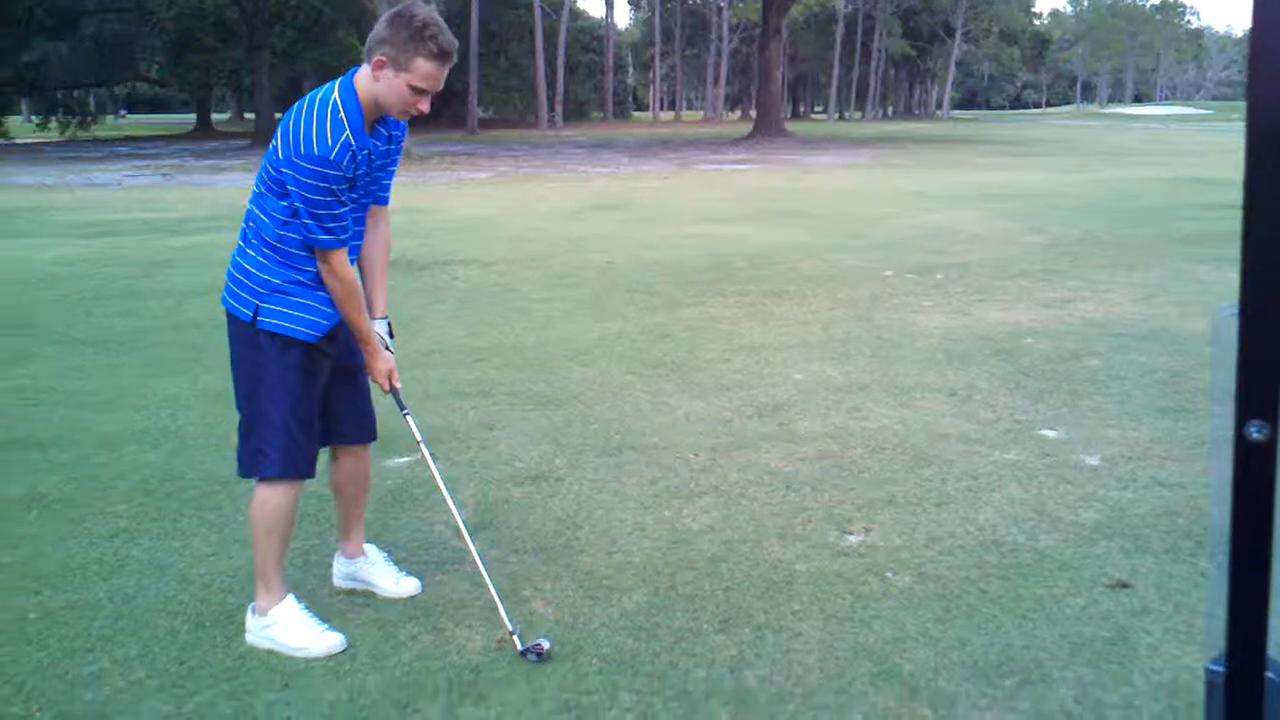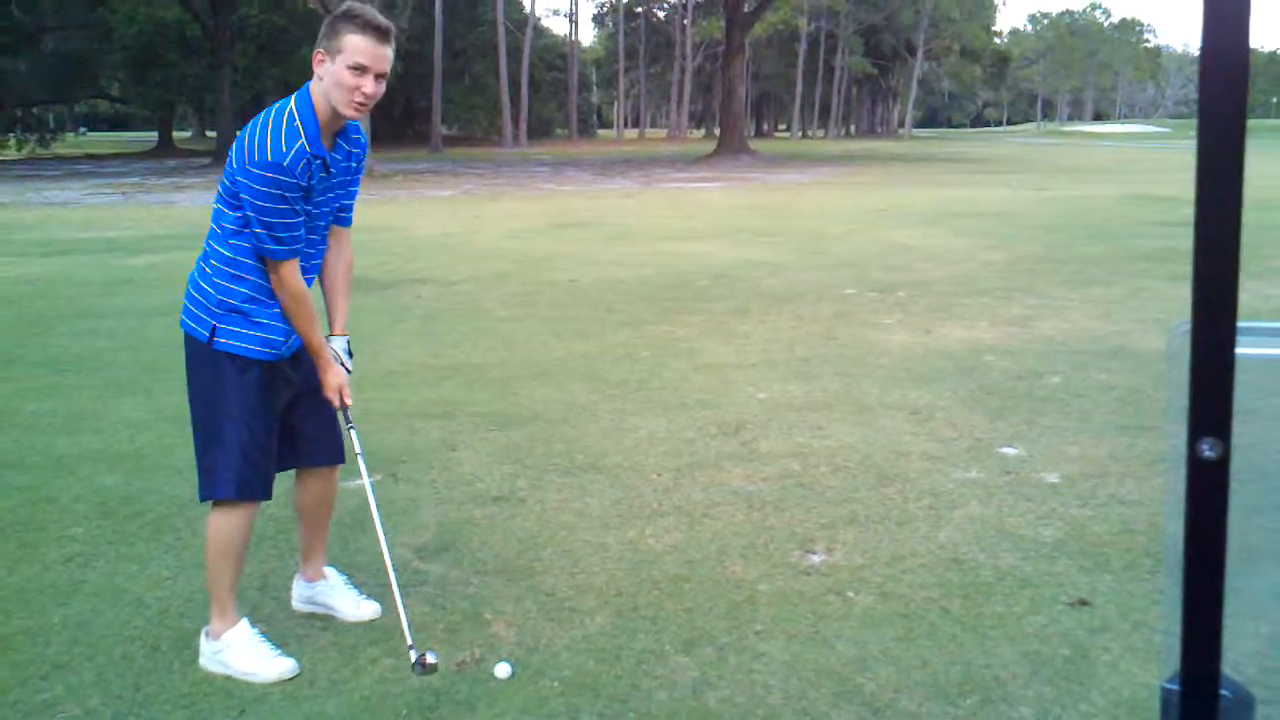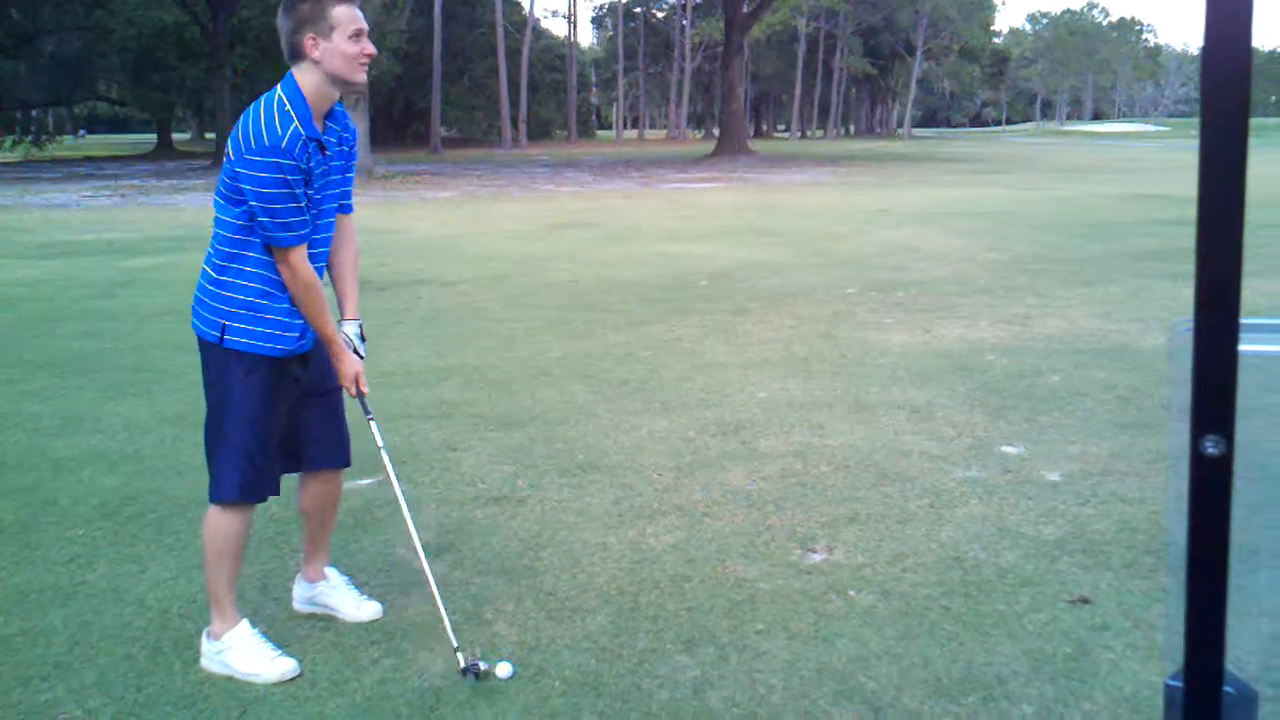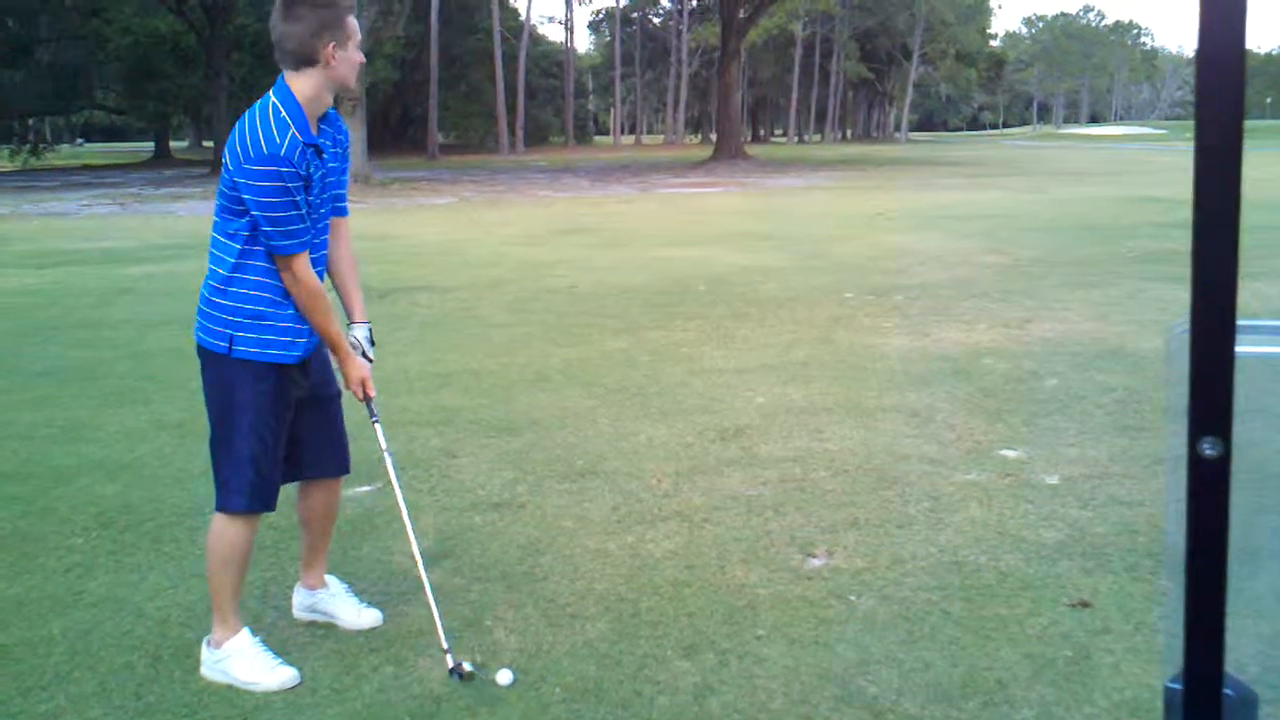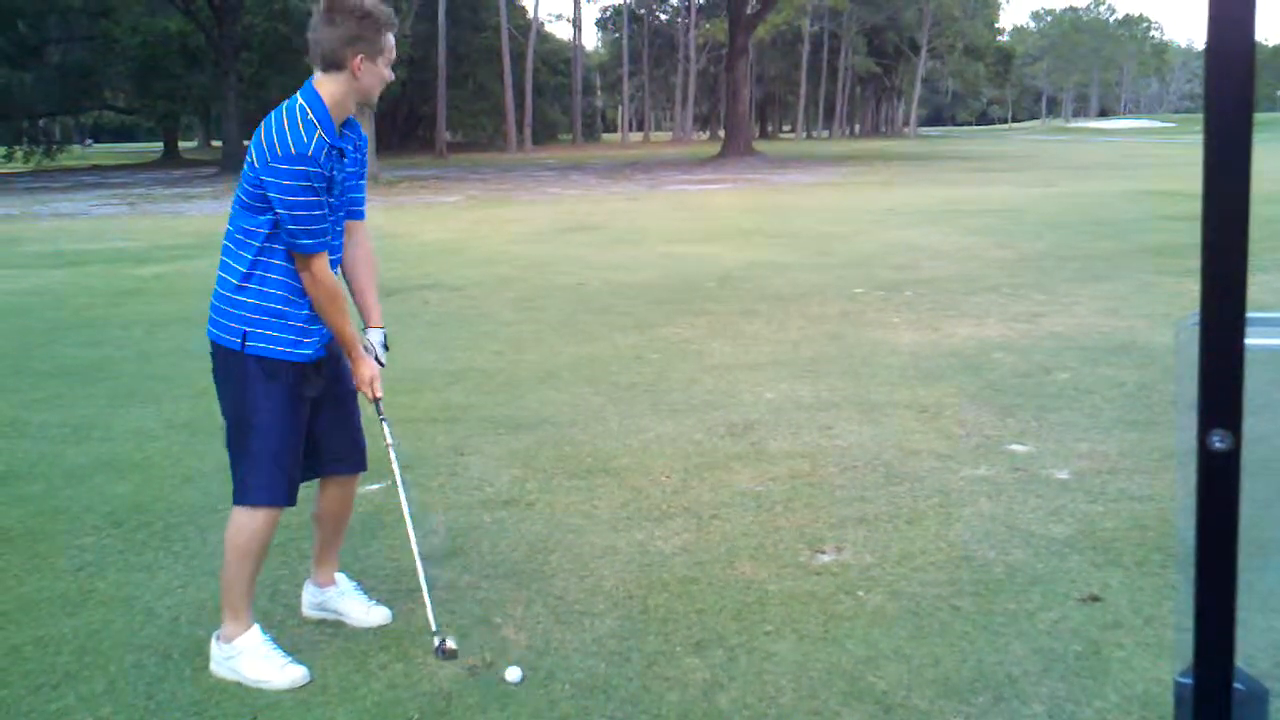
dt=1s
person 1, frame 1
left shoulder: (388, 122)
right shoulder: (320, 138)
right elbow: (333, 261)
left wrist: (380, 321)
right wrist: (370, 347)
left hip: (330, 307)
right hip: (276, 310)
left knee: (353, 436)
right knee: (284, 460)
left ankle: (353, 556)
right ankle: (269, 607)
person 1, frame 2
left shoulder: (351, 141)
right shoulder: (275, 148)
right elbow: (284, 274)
left wrist: (339, 338)
right wrist: (325, 362)
left hip: (288, 329)
right hip: (234, 332)
left knee: (321, 456)
right knee: (239, 483)
left ankle: (313, 579)
right ankle: (222, 632)
person 1, frame 3
left shoulder: (340, 127)
right shoulder: (269, 135)
right elbow: (292, 262)
left wrist: (352, 324)
right wrist: (336, 347)
left hip: (303, 330)
right hip: (245, 332)
left knee: (326, 459)
right knee: (238, 484)
left ankle: (314, 578)
right ankle: (224, 632)
person 1, frame 4
left shoulder: (332, 130)
right shoulder: (267, 144)
right elbow: (296, 270)
left wrist: (360, 328)
right wrist: (344, 353)
left hip: (302, 339)
right hip: (248, 343)
left knee: (324, 468)
right knee: (243, 495)
left ankle: (313, 587)
right ankle: (223, 640)
person 1, frame 5
left shoulder: (350, 136)
right shoulder: (294, 144)
left elbow: (355, 239)
right elbow: (316, 270)
left wrist: (375, 332)
right wrist: (355, 354)
left hip: (315, 338)
right hip: (261, 339)
left knee: (342, 464)
right knee: (265, 489)
left ankle: (324, 585)
right ankle: (233, 636)
